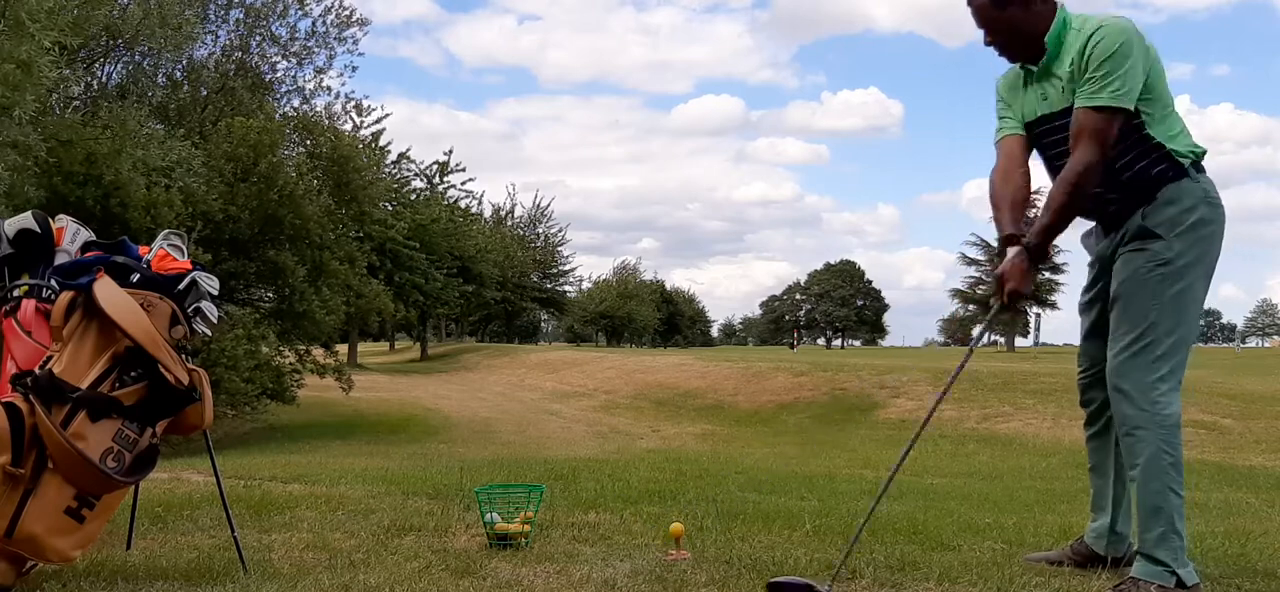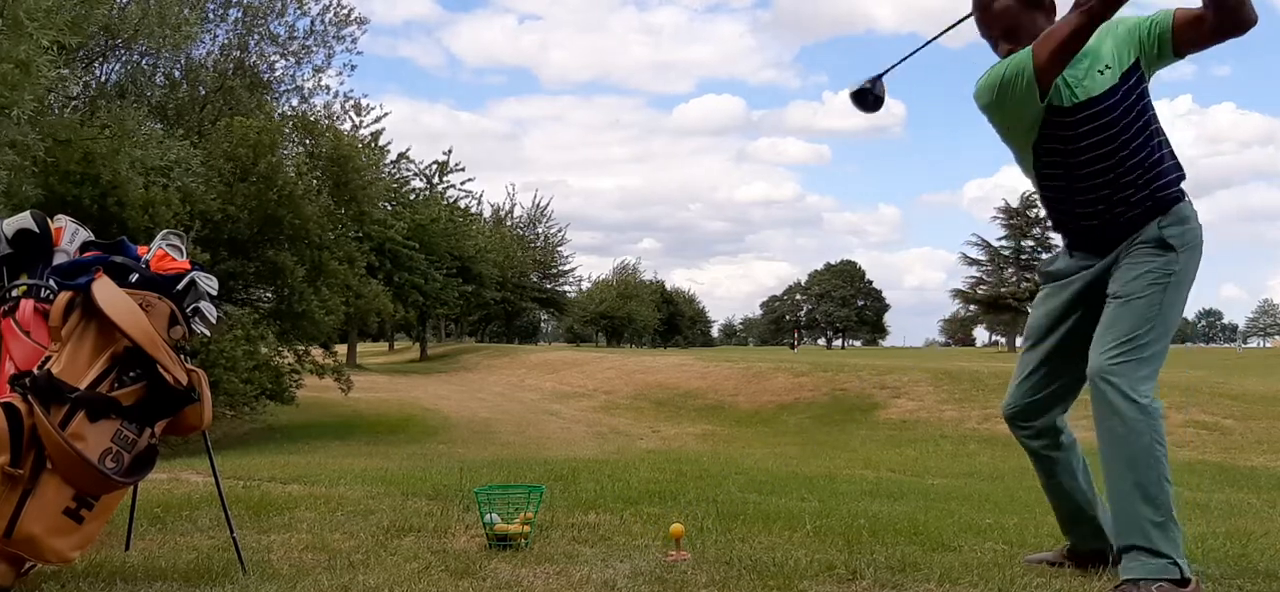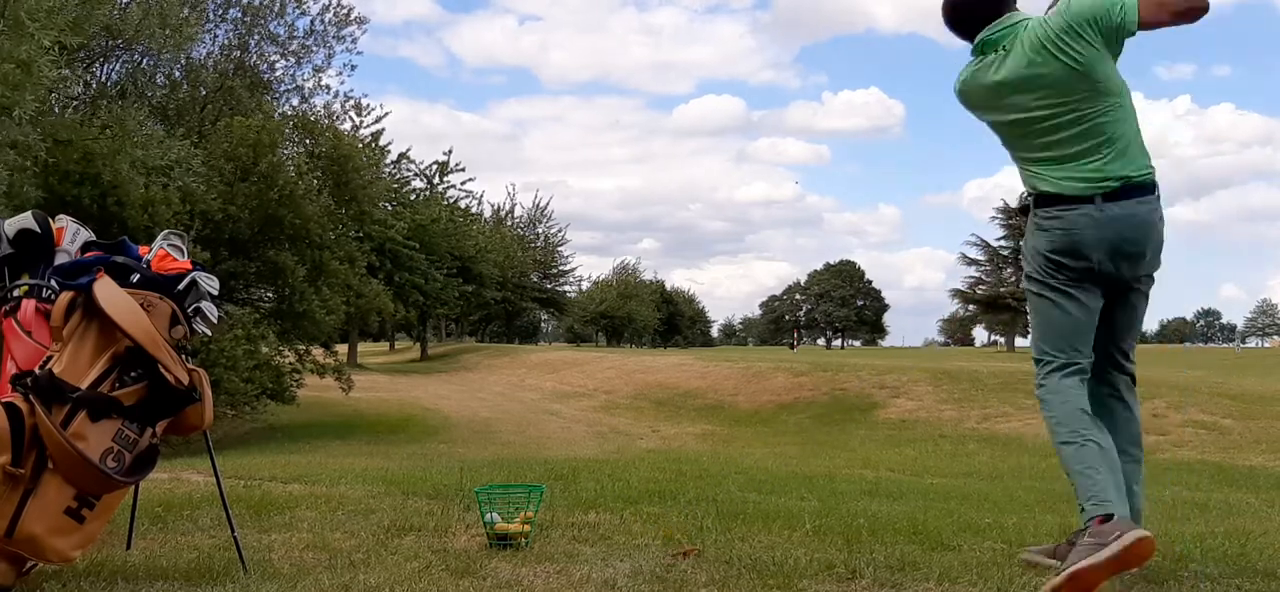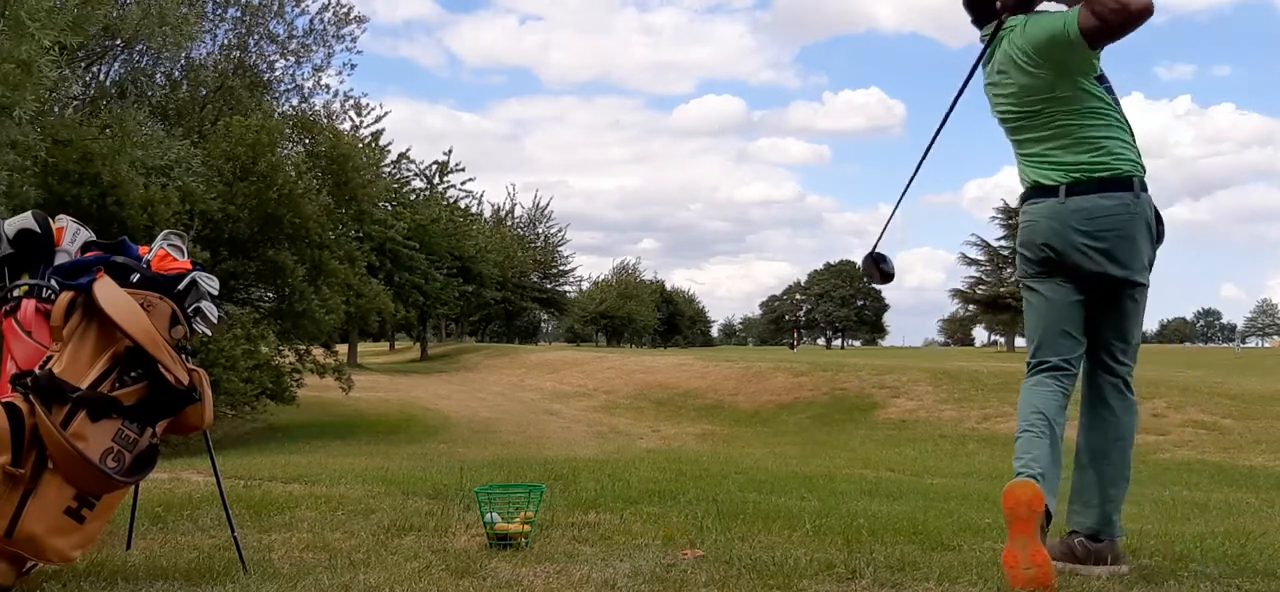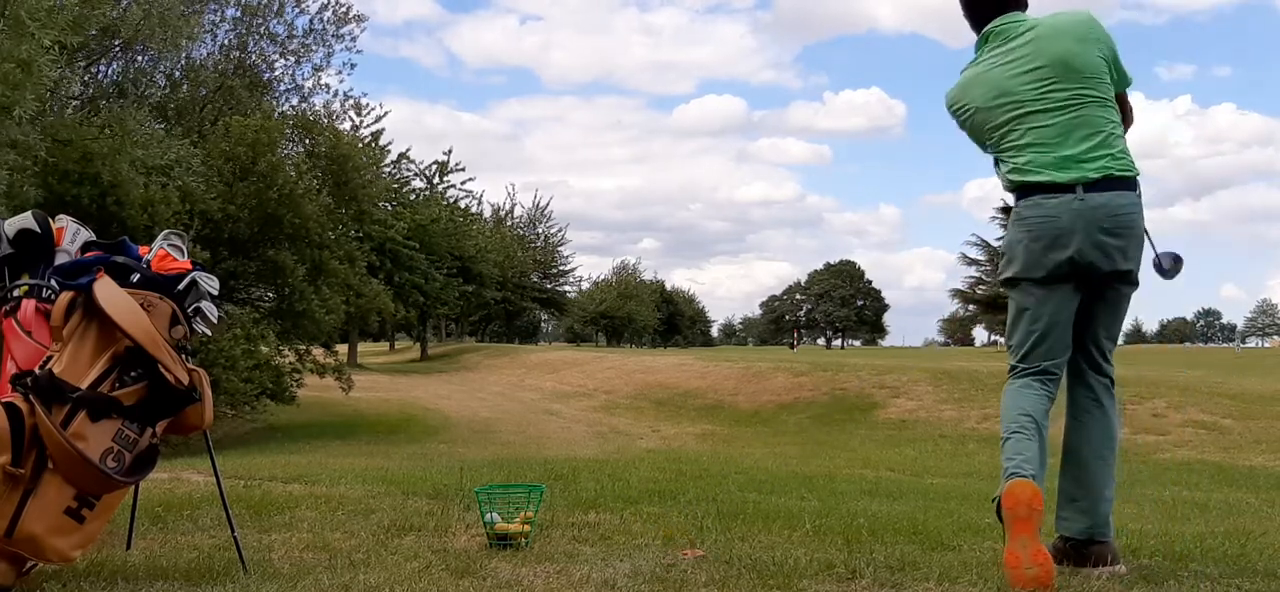
dt=0.5s
person 1, frame 1
right shoulder: (1013, 81)
left elbow: (1086, 159)
right elbow: (1009, 168)
left wrist: (1033, 251)
right wrist: (1011, 245)
left hip: (1169, 214)
right hip: (1109, 227)
left knee: (1139, 380)
right knee: (1099, 383)
right ankle: (1108, 539)
person 1, frame 2
right shoulder: (997, 88)
left hip: (1158, 234)
right hip: (1081, 255)
left knee: (1114, 376)
right knee: (1026, 407)
right ankle: (1092, 540)
person 1, frame 3
left shoulder: (971, 83)
left hip: (1063, 227)
right hip: (1137, 215)
left knee: (1060, 372)
right knee: (1113, 373)
left ankle: (1109, 520)
right ankle: (1111, 518)
person 1, frame 4
left shoulder: (996, 62)
left hip: (1046, 219)
right hip: (1115, 211)
left knee: (1049, 370)
right knee: (1111, 374)
left ankle: (1029, 485)
right ankle: (1096, 535)
person 1, frame 5
left shoulder: (963, 93)
right elbow: (1123, 117)
left hip: (1043, 218)
right hip: (1118, 209)
left knee: (1033, 371)
right knee: (1094, 374)
left ankle: (1020, 483)
right ankle: (1089, 535)
